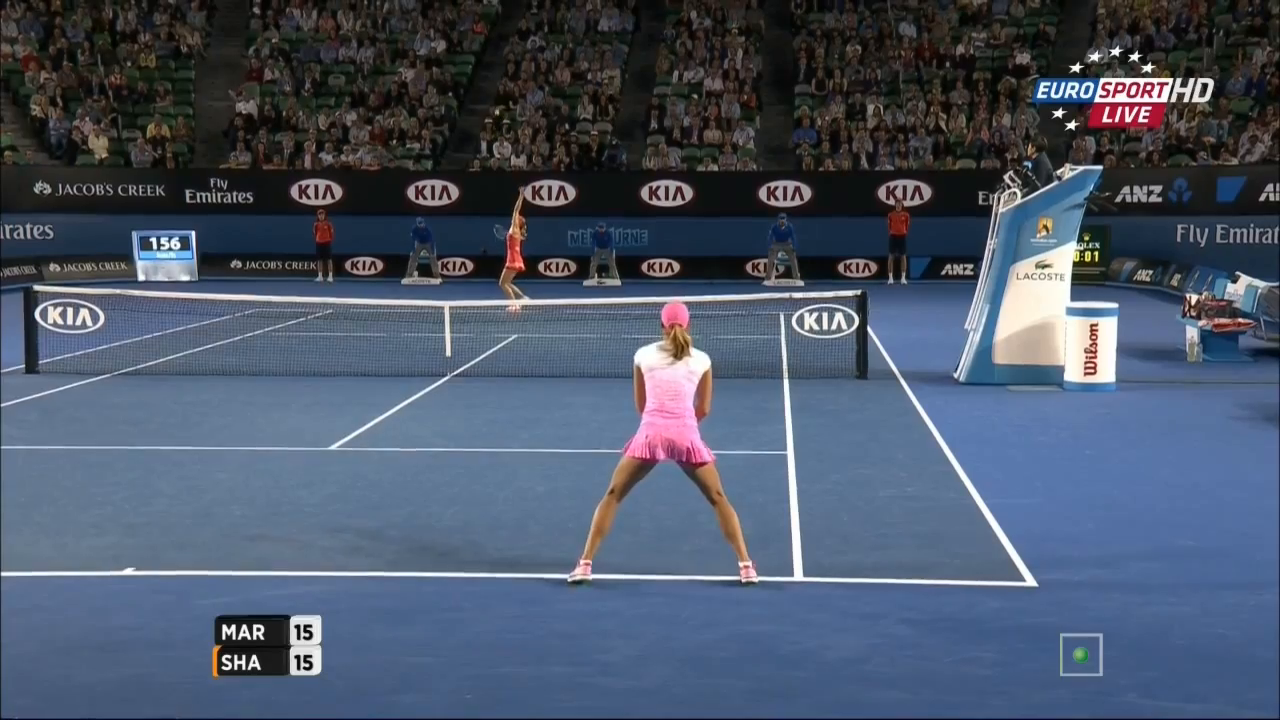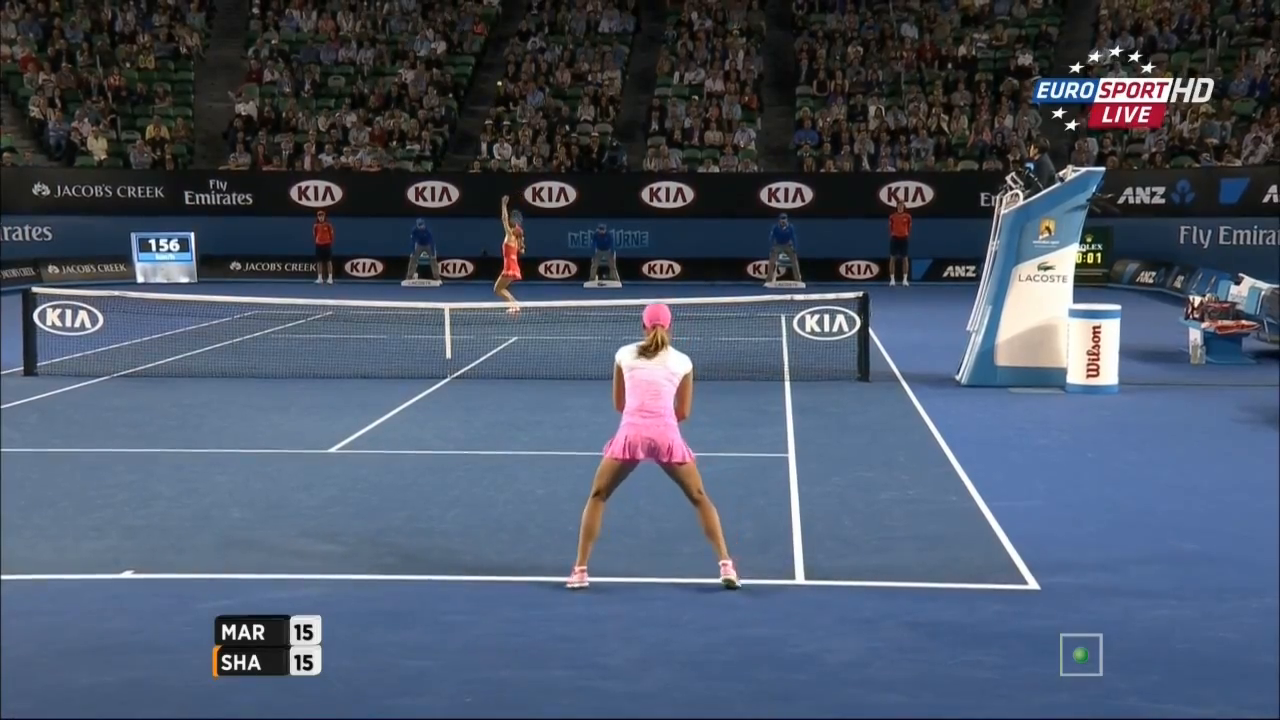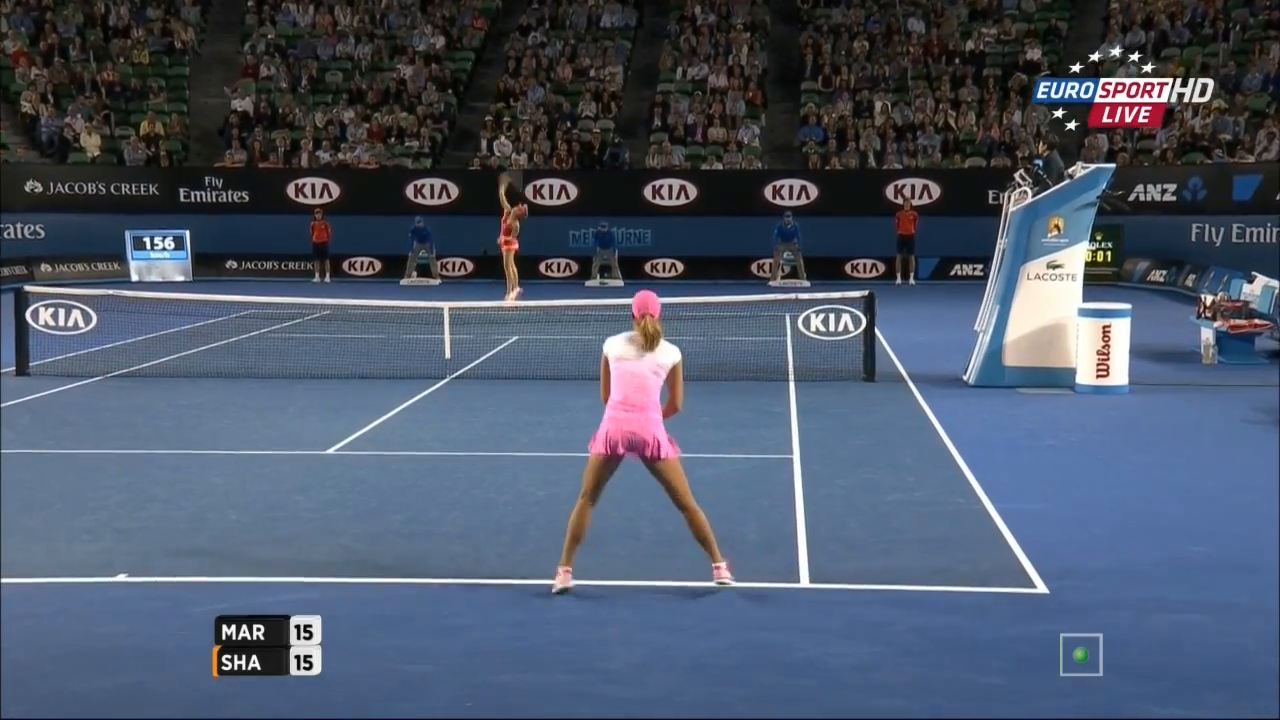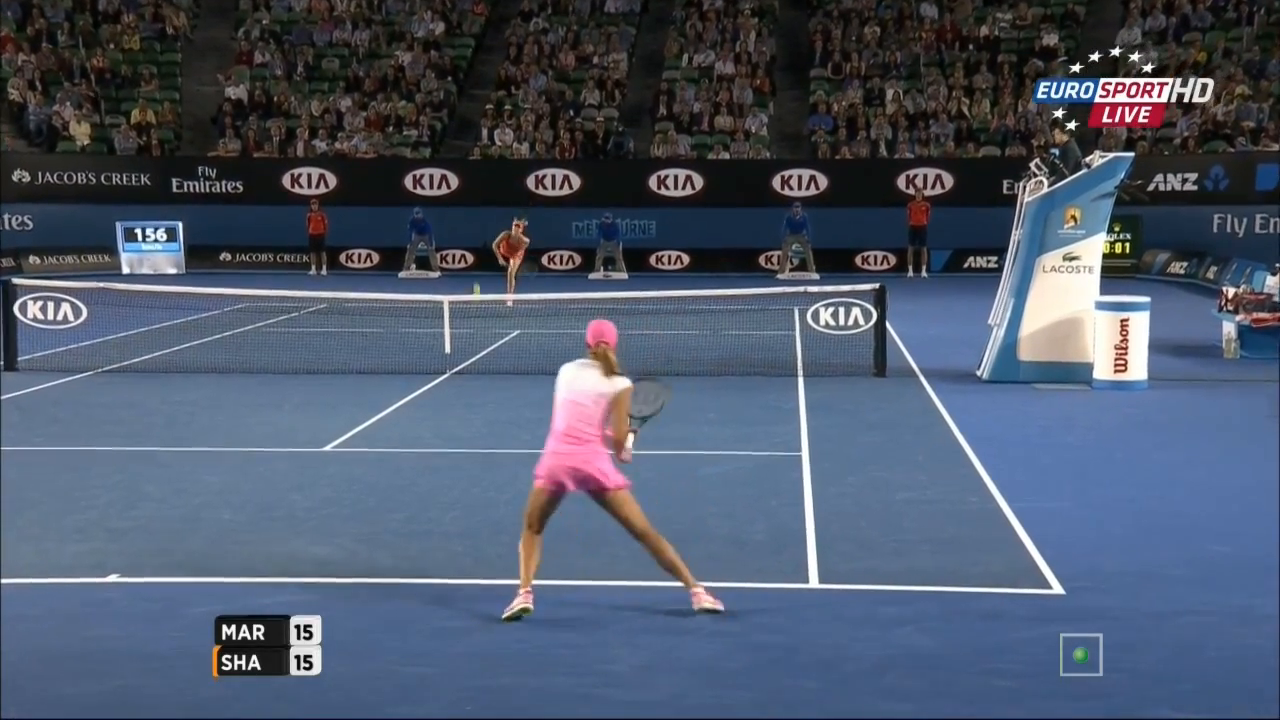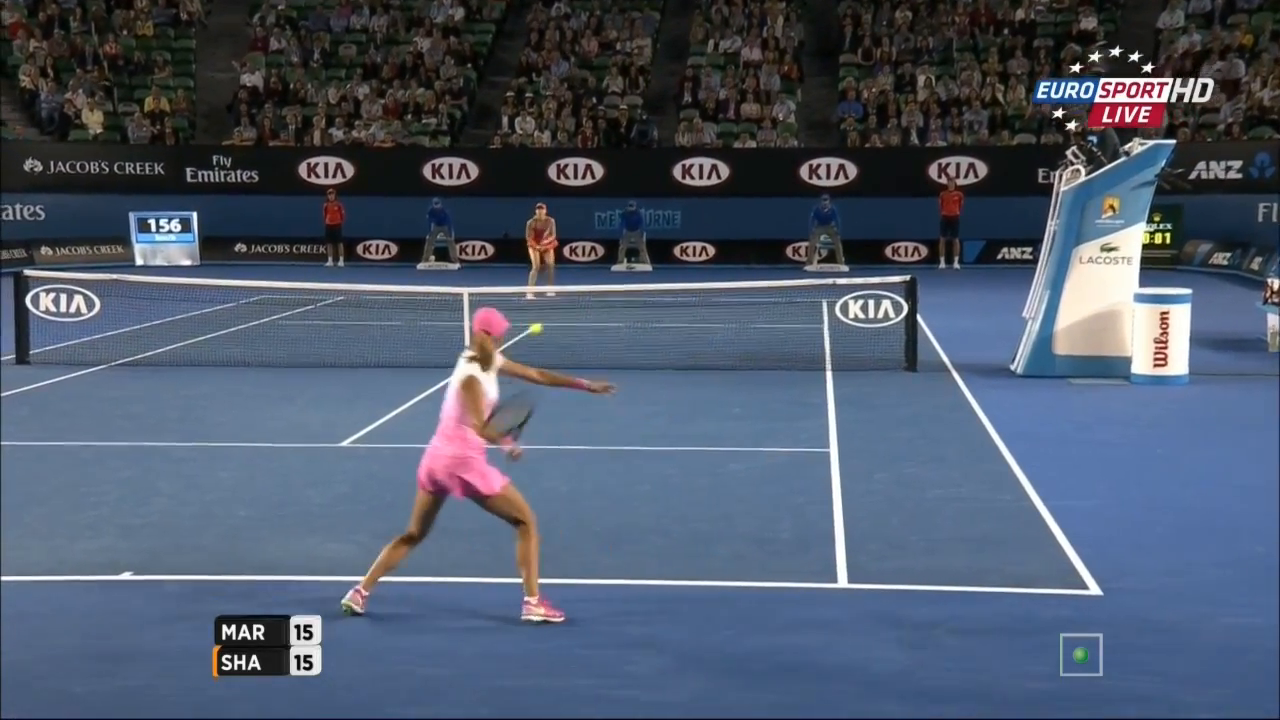
dt=0.4s
person 1, frame 1
left shoulder: (643, 355)
right shoulder: (702, 360)
right elbow: (704, 409)
left hip: (651, 433)
right hip: (686, 435)
left knee: (613, 496)
right knee: (718, 499)
left ankle: (585, 564)
right ankle: (746, 566)
person 1, frame 2
left shoulder: (624, 354)
right shoulder: (683, 361)
right elbow: (683, 412)
left hip: (632, 433)
right hip: (667, 434)
left knee: (597, 497)
right knee: (700, 498)
left ankle: (580, 571)
right ankle: (726, 565)
person 1, frame 3
left shoulder: (612, 345)
right shoulder: (671, 352)
right elbow: (675, 405)
left hip: (613, 426)
right hip: (650, 429)
left knee: (586, 500)
right knee: (686, 504)
left ankle: (565, 573)
right ankle: (720, 568)
person 1, frame 4
left shoulder: (566, 371)
right shoulder: (619, 383)
right elbow: (617, 434)
right wrist: (621, 452)
left hip: (555, 459)
right hip: (591, 463)
left knee: (531, 531)
right knee: (644, 532)
left ankle: (524, 594)
right ankle: (698, 592)
person 1, frame 5
left shoulder: (488, 360)
right shoulder: (472, 374)
left elbow: (536, 375)
right elbow: (474, 424)
left wrist: (585, 385)
right wrist: (505, 444)
left hip: (435, 460)
right hip: (464, 464)
left knee: (412, 536)
right knee: (526, 524)
left ankle: (360, 593)
right ankle: (533, 602)
